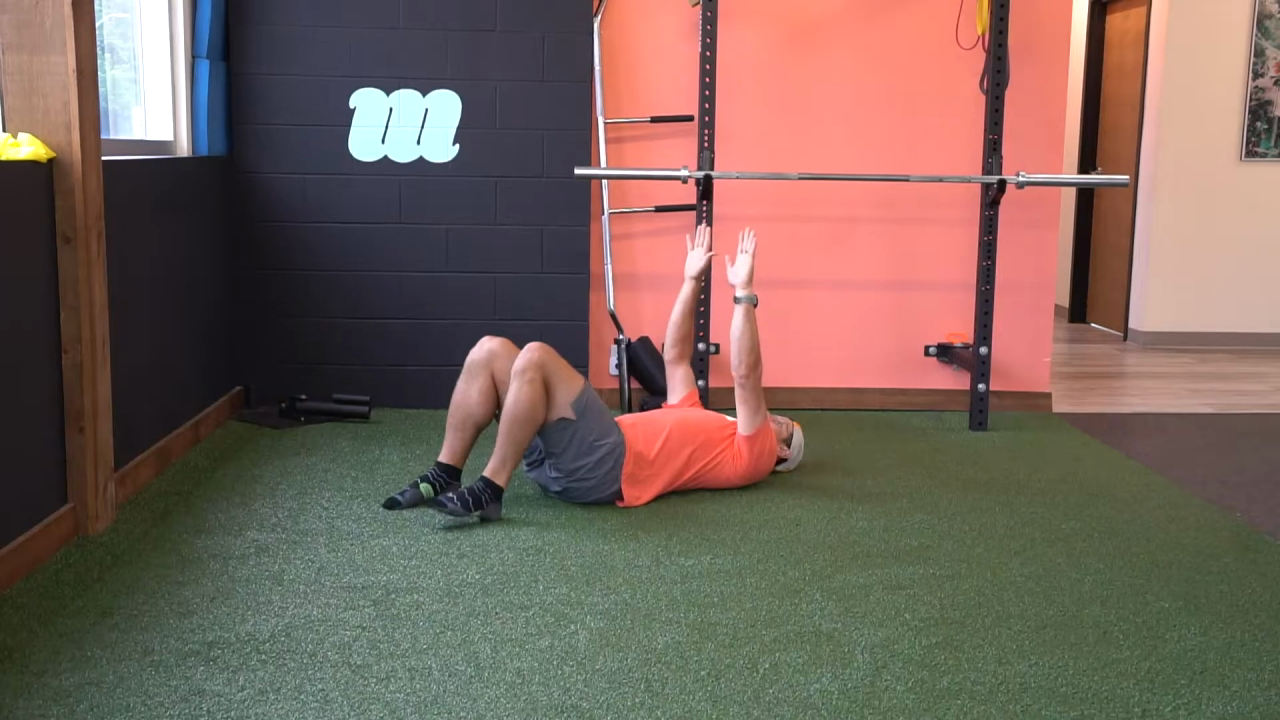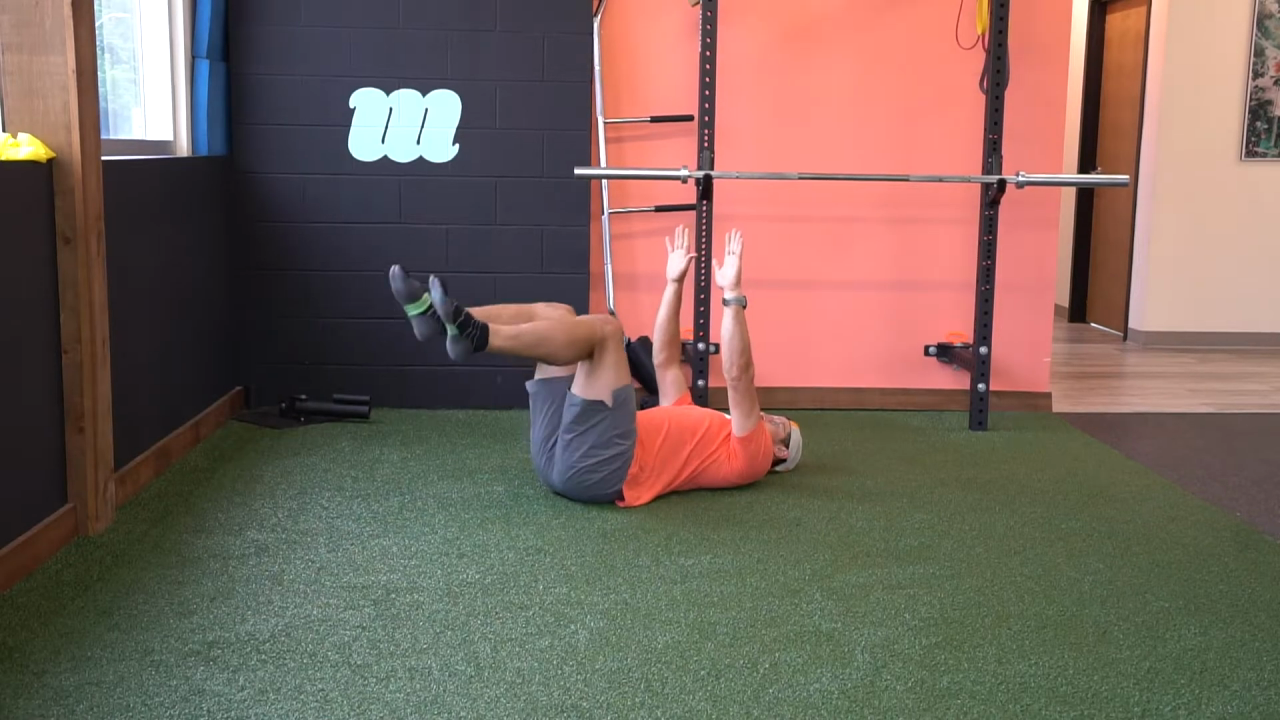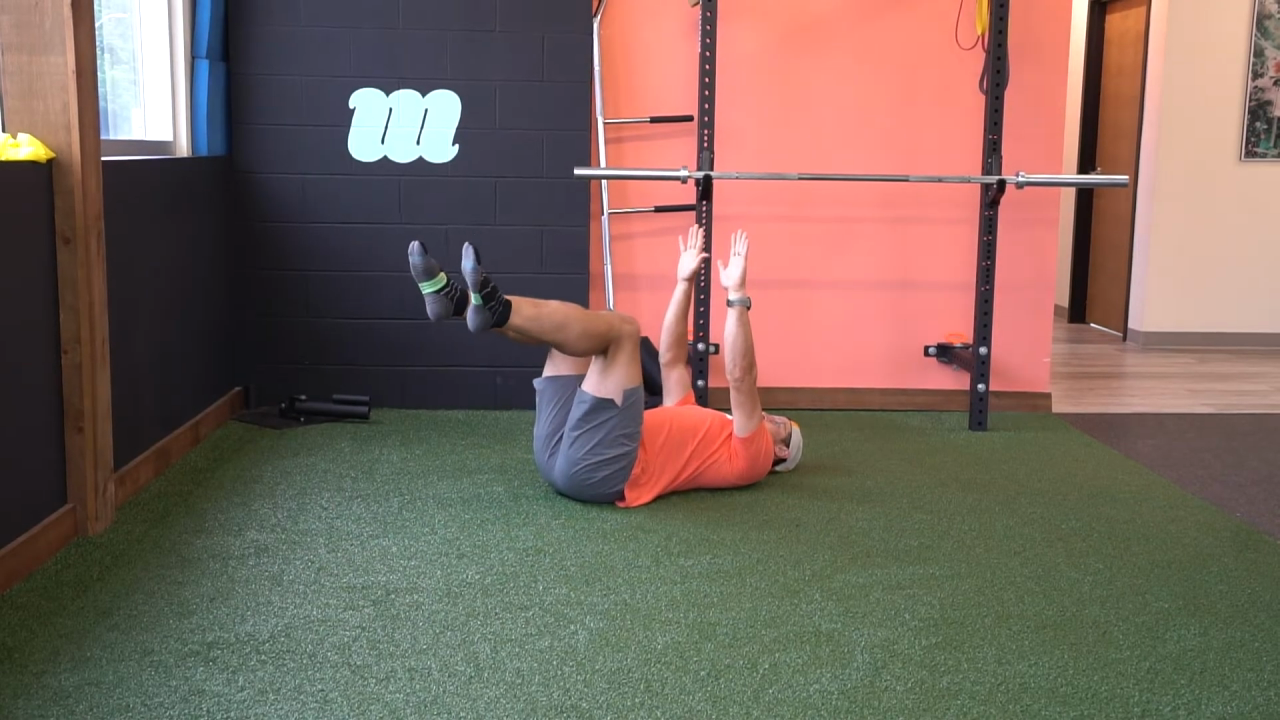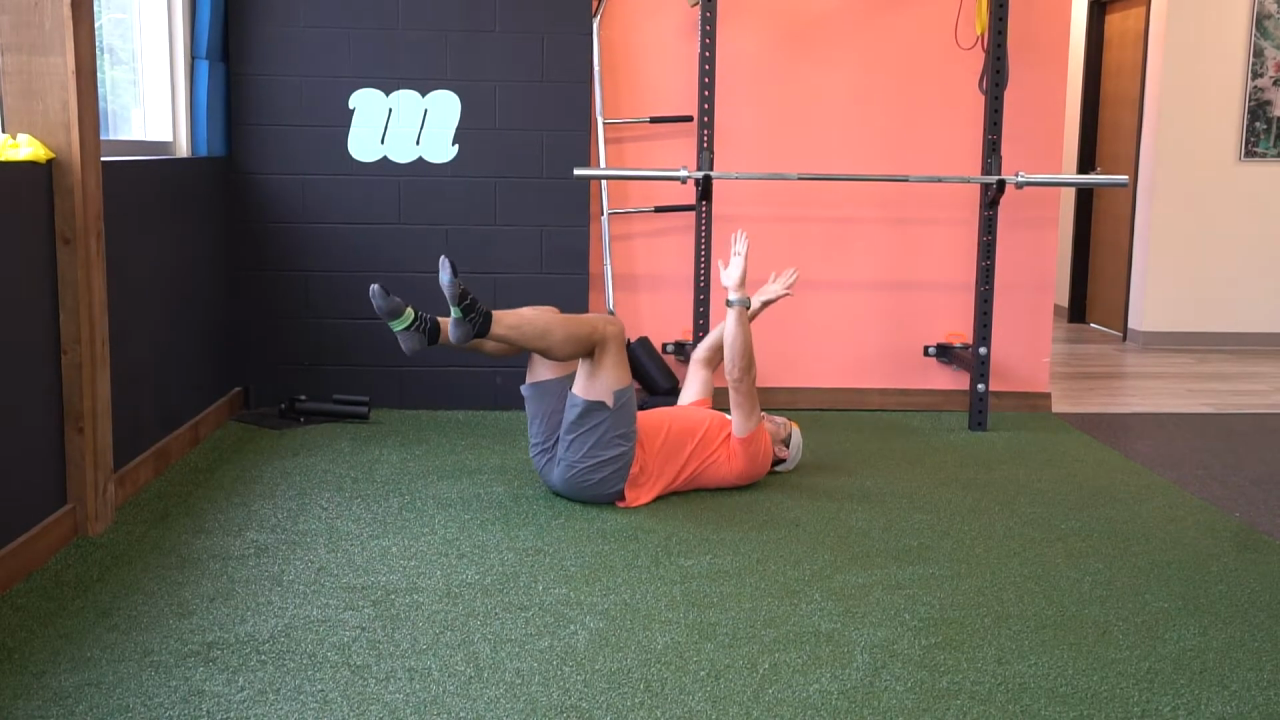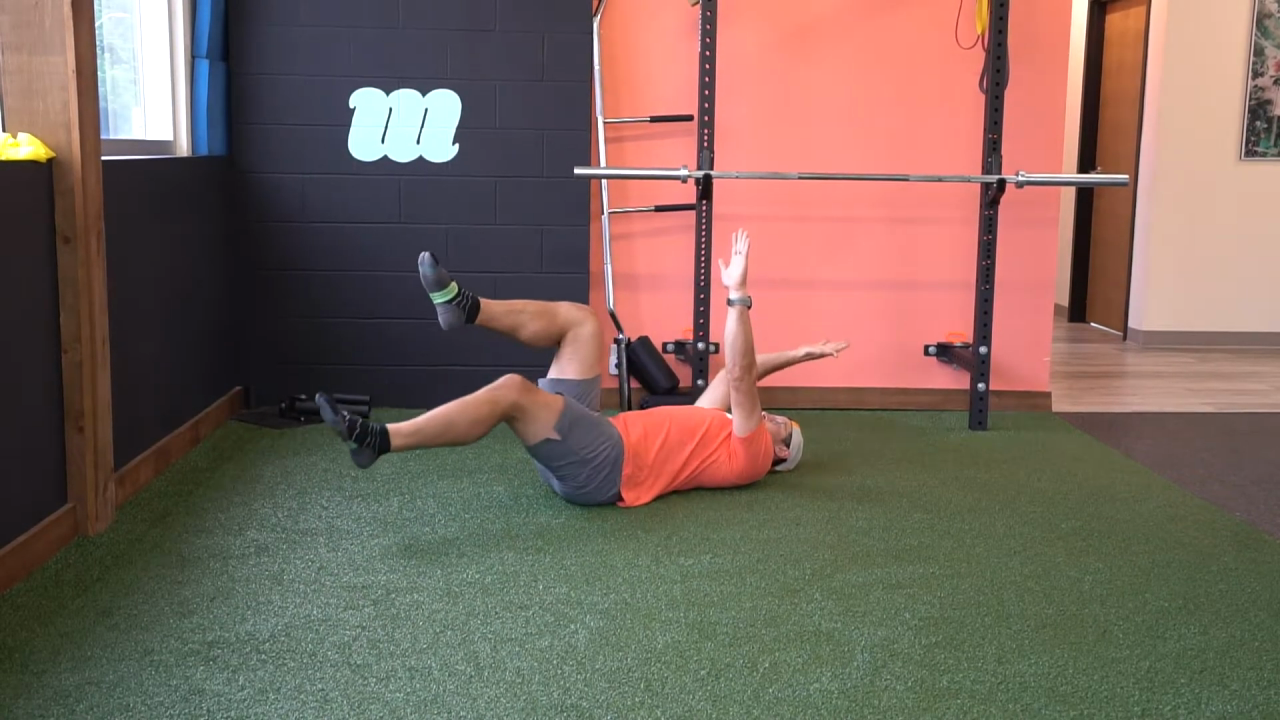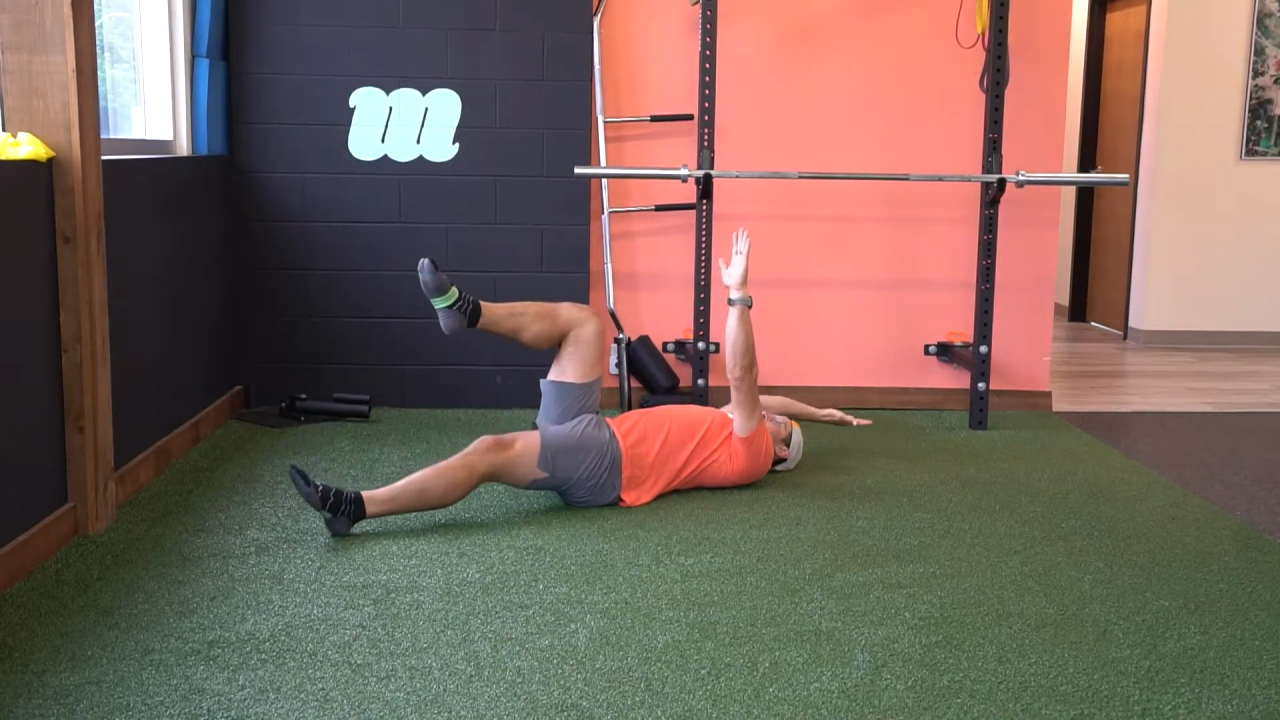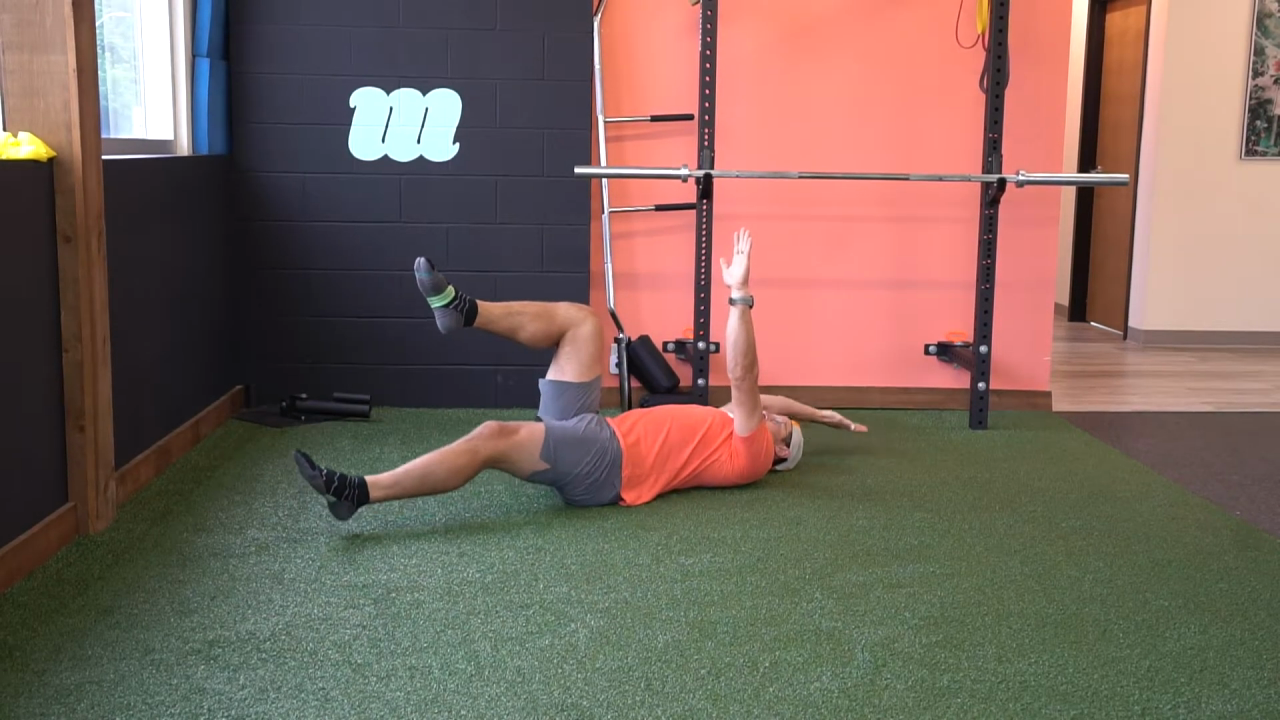
dt=0.7s
person 1, frame 1
left shoulder: (749, 457)
right shoulder: (703, 425)
left elbow: (746, 376)
right elbow: (675, 356)
left wrist: (744, 293)
right wrist: (691, 281)
left hip: (603, 466)
right hip: (559, 457)
left knee: (535, 357)
right knee: (490, 351)
left ankle: (489, 488)
right ankle: (444, 475)
person 1, frame 2
left shoulder: (748, 455)
right shoulder: (698, 424)
left elbow: (739, 377)
right elbow: (665, 358)
left wrist: (732, 294)
right wrist: (675, 283)
left hip: (601, 468)
right hip: (561, 452)
left knee: (604, 328)
right knee: (557, 315)
left ankle: (476, 335)
right ankle: (440, 317)
person 1, frame 3
left shoulder: (750, 456)
right shoulder: (700, 424)
left elbow: (741, 379)
right elbow: (671, 358)
left wrist: (737, 295)
right wrist: (685, 282)
left hip: (599, 465)
right hip: (562, 448)
left knee: (622, 328)
right knee: (566, 318)
left ankle: (496, 310)
right ankle: (454, 299)
person 1, frame 4
left shoulder: (749, 456)
right shoulder: (703, 425)
left elbow: (740, 380)
right elbow: (704, 359)
left wrist: (738, 298)
right wrist: (752, 308)
left hip: (600, 467)
right hip: (560, 452)
left knee: (604, 327)
right knee: (544, 318)
left ankle: (476, 324)
right ankle: (426, 328)
person 1, frame 5
left shoulder: (751, 454)
right shoulder: (716, 429)
left elbow: (741, 378)
right elbow: (734, 372)
left wrist: (738, 295)
right wrist: (798, 353)
left hip: (601, 467)
right hip: (585, 443)
left knee: (512, 390)
right knee: (581, 320)
left ankle: (378, 439)
right ankle: (465, 308)
person 1, frame 6
left shoulder: (750, 453)
right shoulder: (730, 428)
left elbow: (743, 379)
right elbow: (761, 399)
left wrist: (738, 295)
right wrist: (823, 412)
left hip: (602, 465)
right hip: (584, 432)
left knee: (487, 452)
right knee: (583, 319)
left ankle: (353, 507)
right ankle: (465, 310)
person 1, frame 7
left shoulder: (749, 454)
right shoulder: (727, 429)
left elbow: (744, 378)
right elbow: (758, 396)
left wrist: (740, 294)
right wrist: (822, 413)
left hip: (602, 465)
right hip: (587, 430)
left knee: (492, 438)
right knee: (581, 320)
left ankle: (358, 491)
right ankle: (462, 310)
